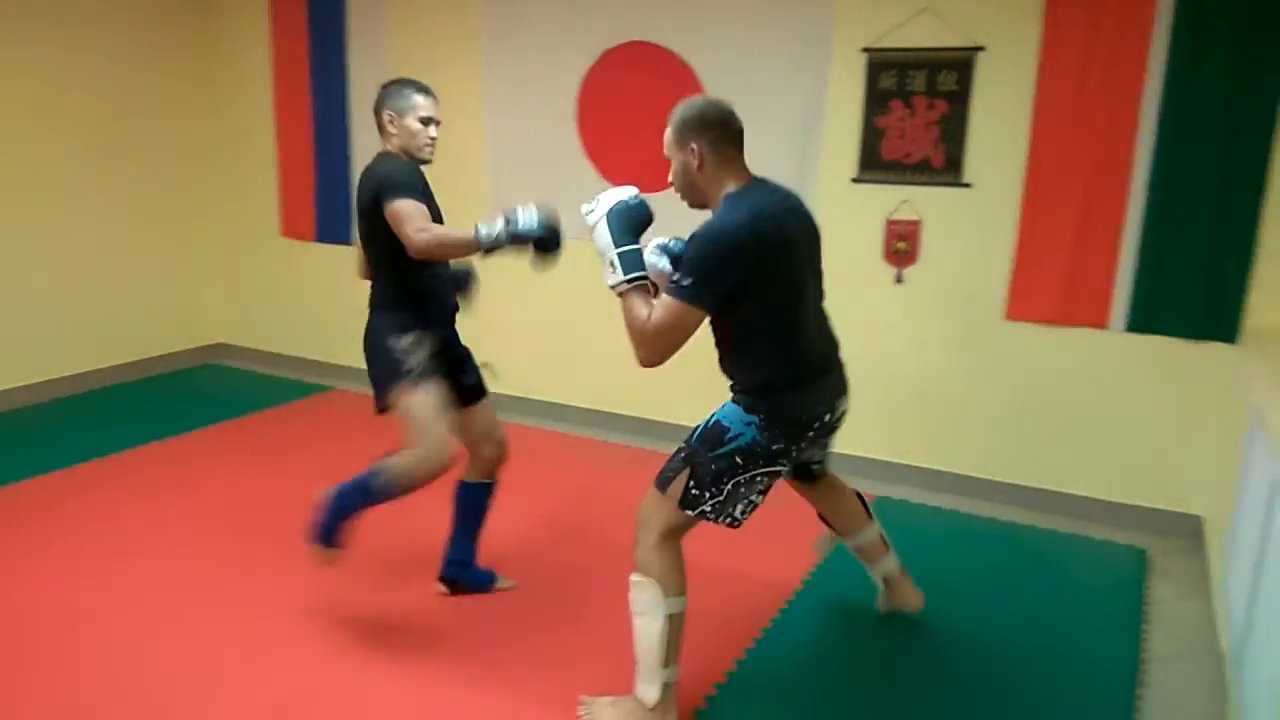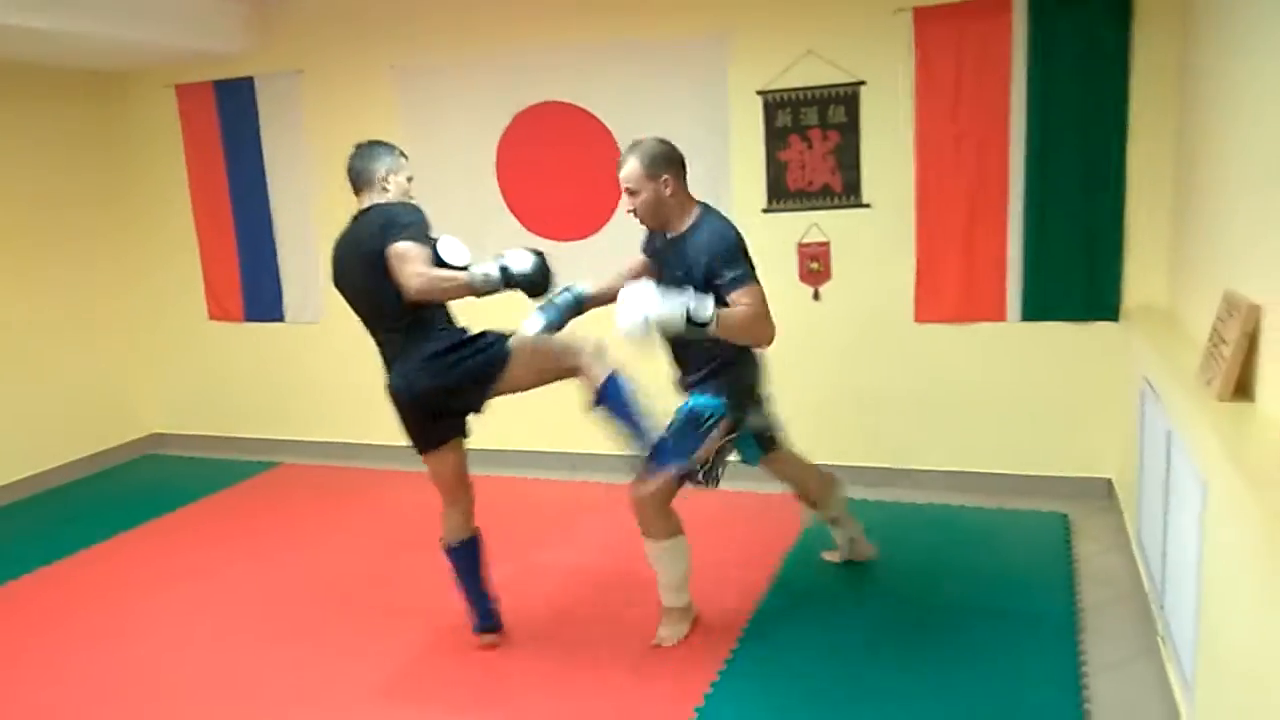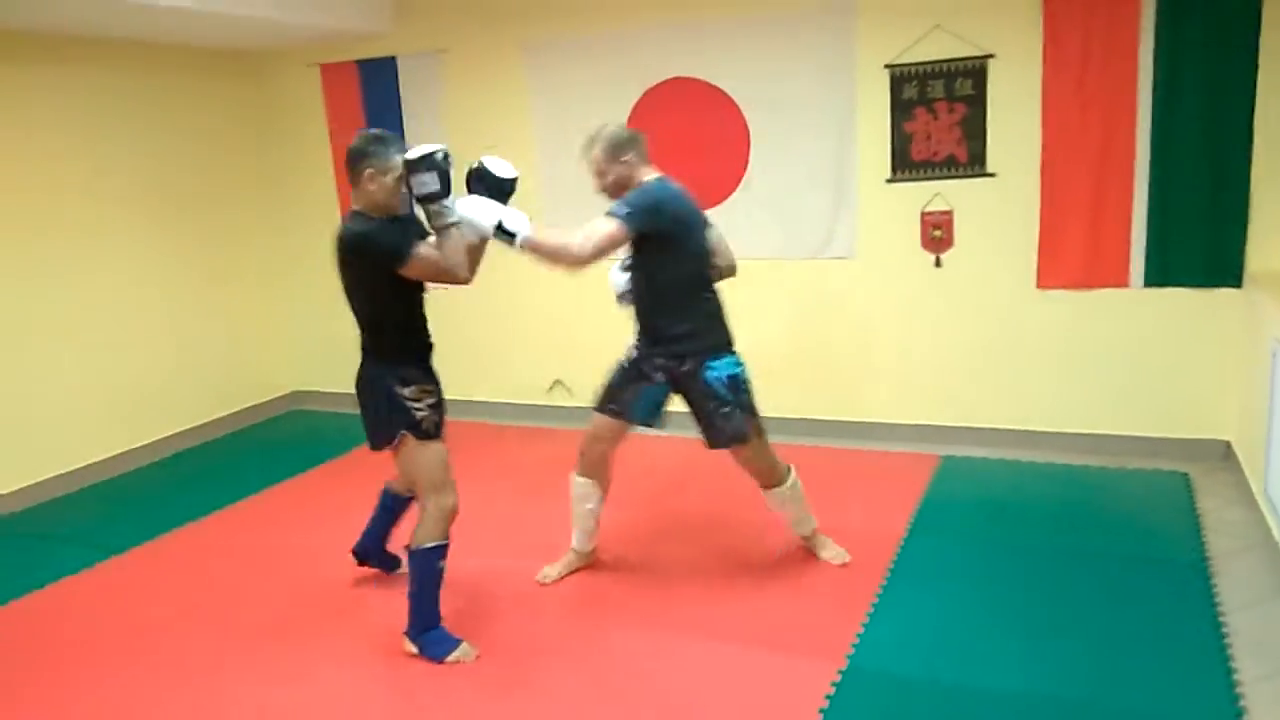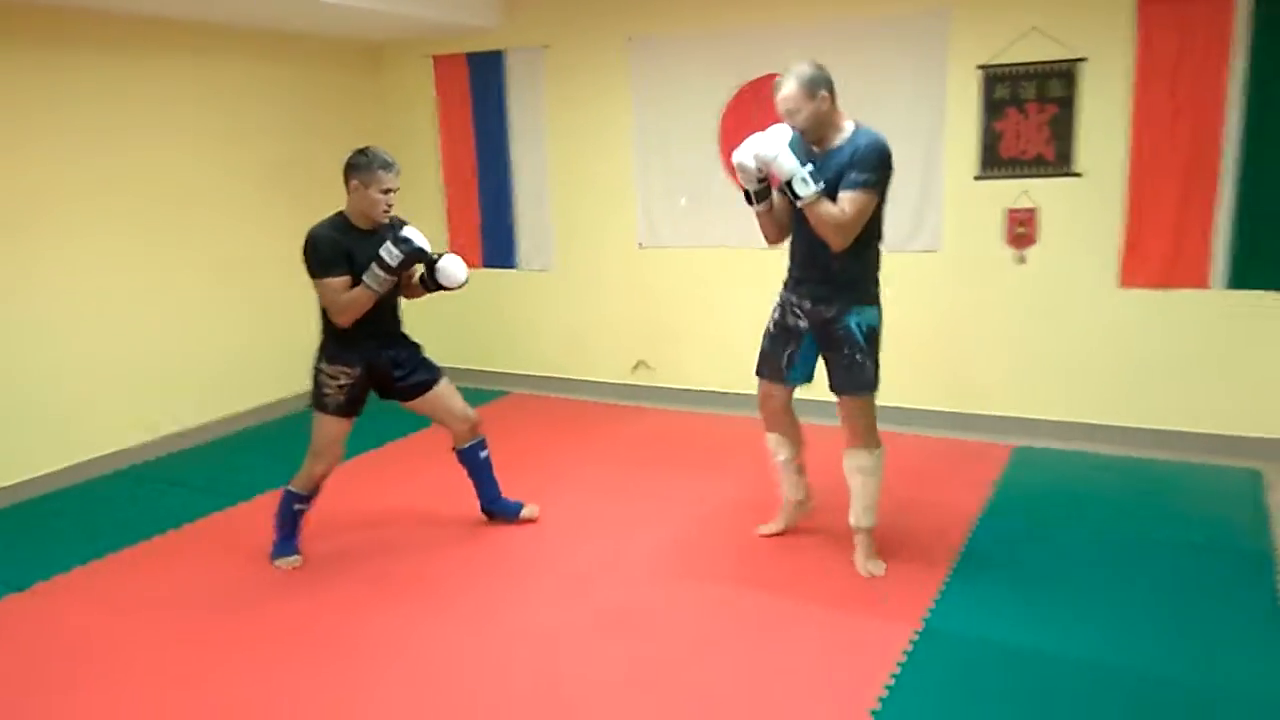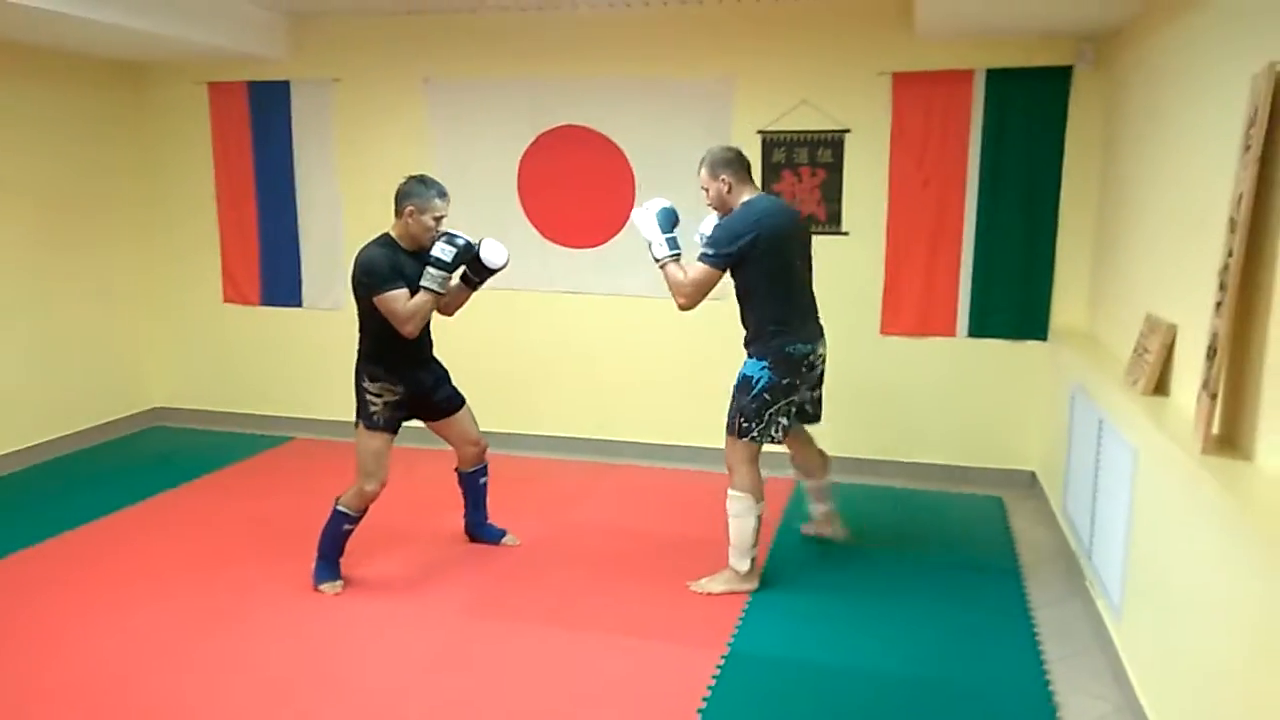
dt=1s
person 1, frame 1
left shoulder: (721, 237)
right shoulder: (785, 205)
left elbow: (651, 347)
left wrist: (622, 255)
right wrist: (674, 267)
left hip: (772, 409)
right hip: (823, 392)
left knee: (656, 527)
right knee: (814, 482)
right ankle: (895, 584)
person 1, frame 2
left shoulder: (714, 240)
right shoulder: (663, 229)
left elbow: (760, 330)
right elbow: (626, 280)
left wrist: (689, 311)
right wrist: (573, 298)
left hip: (721, 388)
right hip: (724, 375)
left knee: (648, 495)
right knee: (779, 461)
left ankle: (677, 608)
right ankle: (851, 540)
person 1, frame 3
left shoulder: (652, 200)
right shoulder: (660, 197)
left elbow: (579, 253)
right elbow: (724, 264)
left wrist: (510, 229)
left hip: (702, 356)
right hip: (653, 349)
left knee: (755, 457)
right knee: (593, 444)
left ankle: (810, 534)
right ankle: (581, 547)
person 1, frame 4
left shoulder: (868, 150)
right shoulder: (797, 150)
left elbow: (840, 233)
right elbow: (776, 234)
left wrist: (795, 176)
right wrist: (757, 188)
left hip: (850, 304)
right hip: (797, 296)
left knee: (857, 418)
right knee: (772, 400)
left ankle: (864, 535)
right ankle: (794, 502)
person 1, frame 5
left shoulder: (740, 224)
right shoulder: (787, 214)
left elbow: (686, 295)
left wrist: (659, 240)
left hip: (774, 354)
right hip: (806, 345)
left knee: (740, 454)
right knee: (794, 432)
left ankle: (741, 570)
right ankle: (825, 518)
person 2, frame 1
left shoulder: (391, 178)
right shoulder: (391, 173)
left elbow: (369, 267)
right elbow: (419, 240)
left wrist: (446, 278)
right wrist: (507, 231)
left hip: (432, 334)
right hip: (403, 335)
left knee: (489, 450)
right knee: (434, 454)
left ankle: (460, 569)
right ankle: (341, 507)
person 2, frame 2
left shoulder: (343, 253)
right shoulder: (400, 217)
right elbow: (416, 283)
right wrist: (496, 274)
left hip: (409, 384)
right hip: (451, 361)
left knee: (456, 504)
right knee: (583, 357)
left ankle: (485, 619)
person 2, frame 3
left shoulder: (399, 221)
right shoulder: (366, 236)
left elbow: (455, 264)
right elbow: (456, 270)
left wrist: (469, 211)
right wrist: (435, 201)
left hip: (411, 370)
right hip: (394, 379)
left knee: (420, 474)
right knee: (441, 501)
left ankle: (371, 547)
right ankle: (423, 630)
person 2, frame 4
left shoulder: (392, 231)
right shoulder: (324, 240)
right elbow: (342, 315)
left wrist: (429, 280)
right wrist: (382, 270)
left hip: (396, 349)
right hip: (345, 359)
left knee: (465, 420)
right knee: (320, 465)
left ankle: (495, 504)
right ankle: (285, 538)
person 2, frame 5
left shoulder: (424, 252)
right shoulder: (375, 260)
left elbow: (445, 307)
right elbow: (408, 323)
left wrist: (473, 276)
right wrist: (439, 270)
left hip: (424, 370)
right hip: (382, 380)
left knee: (474, 446)
right knee: (369, 486)
left ankle: (477, 525)
right ankle: (326, 563)
